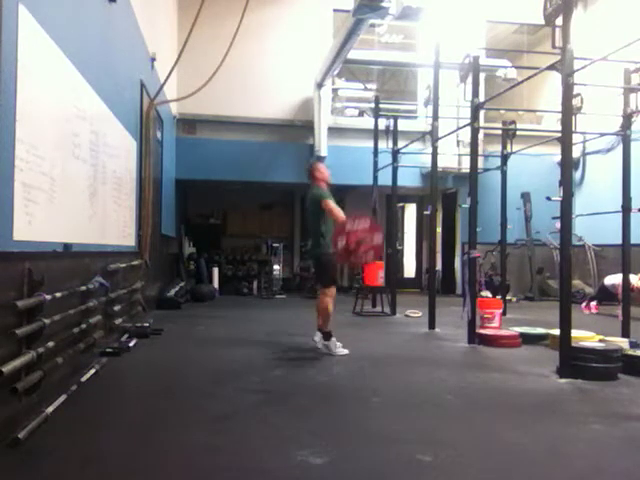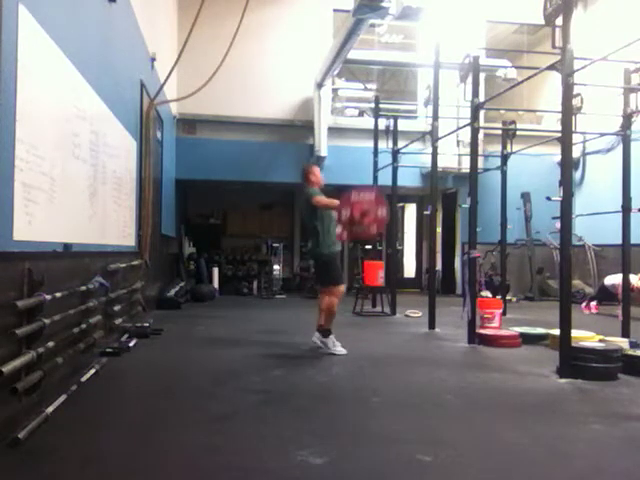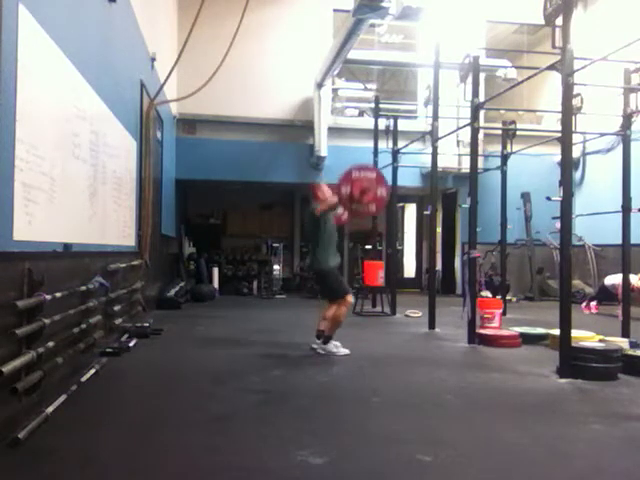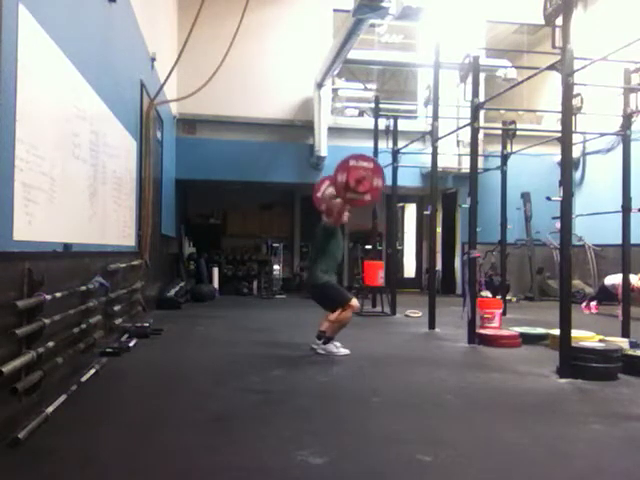
dt=0.1s
person 1, frame 1
left shoulder: (317, 192)
right shoulder: (319, 191)
right elbow: (333, 209)
left hip: (321, 249)
right hip: (325, 249)
left knee: (324, 292)
right knee: (328, 292)
left ankle: (321, 334)
right ankle: (326, 339)
person 1, frame 2
left shoulder: (313, 194)
right shoulder: (312, 192)
right elbow: (321, 201)
left hip: (325, 250)
right hip: (326, 250)
left knee: (326, 291)
right knee: (337, 290)
left ankle: (321, 334)
right ankle: (325, 336)
person 1, frame 3
left shoulder: (324, 213)
right shoulder: (319, 208)
right elbow: (326, 206)
right wrist: (339, 200)
left hip: (325, 264)
right hip: (324, 265)
left knee: (336, 302)
right knee: (346, 300)
left ankle: (320, 338)
right ankle: (325, 342)
person 1, frame 4
left shoulder: (331, 227)
right shoulder: (329, 227)
left elbow: (332, 212)
right elbow: (337, 211)
left wrist: (333, 199)
left hip: (321, 279)
right hip: (320, 281)
left knee: (342, 307)
right knee: (352, 305)
left ankle: (320, 338)
right ankle: (326, 343)
